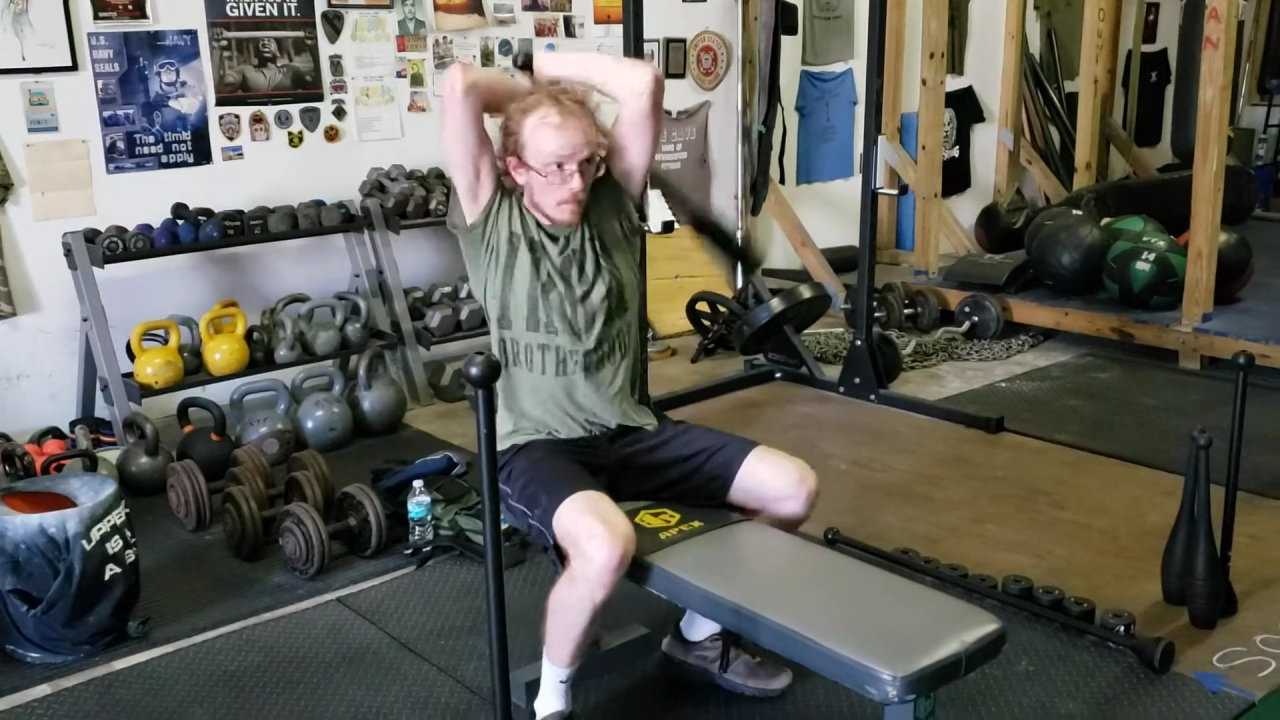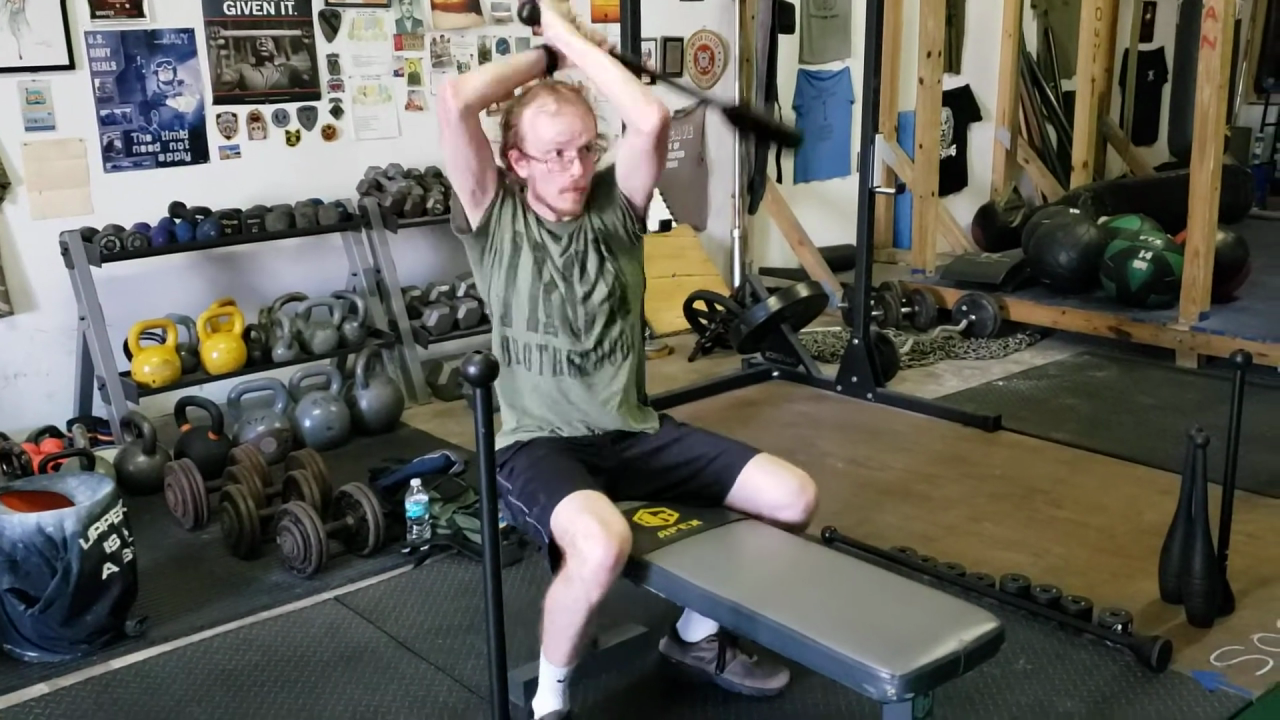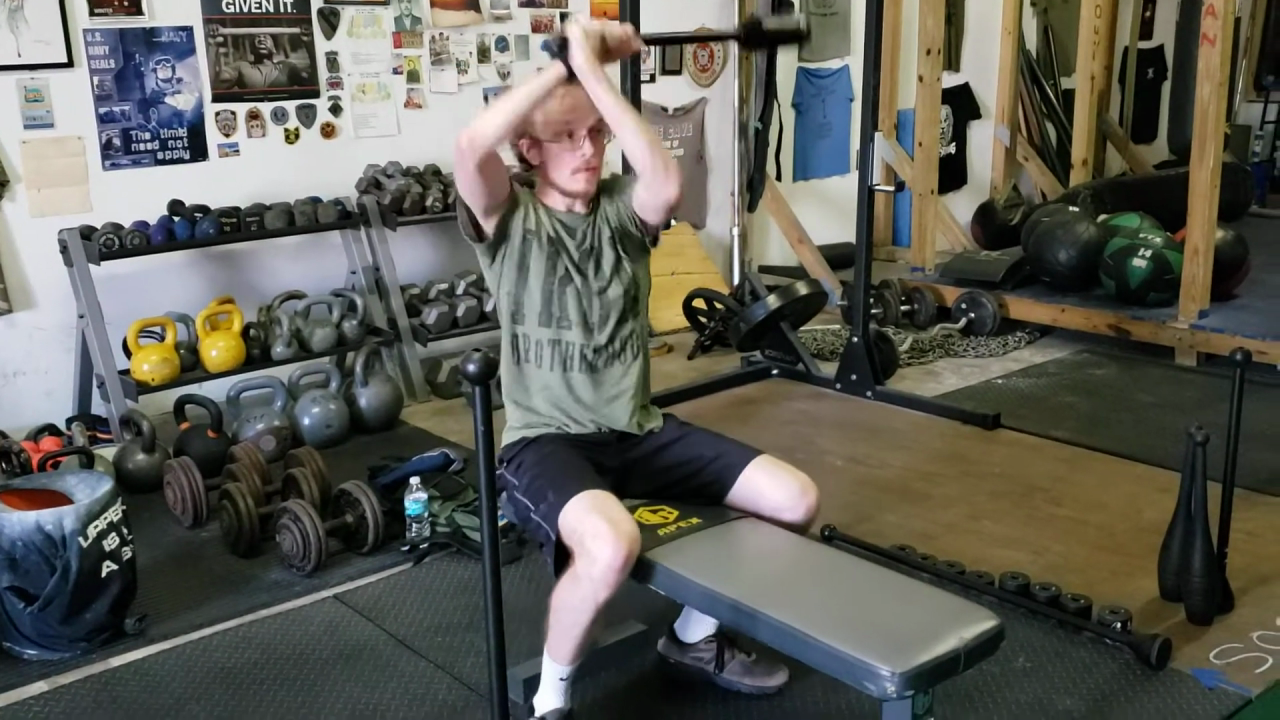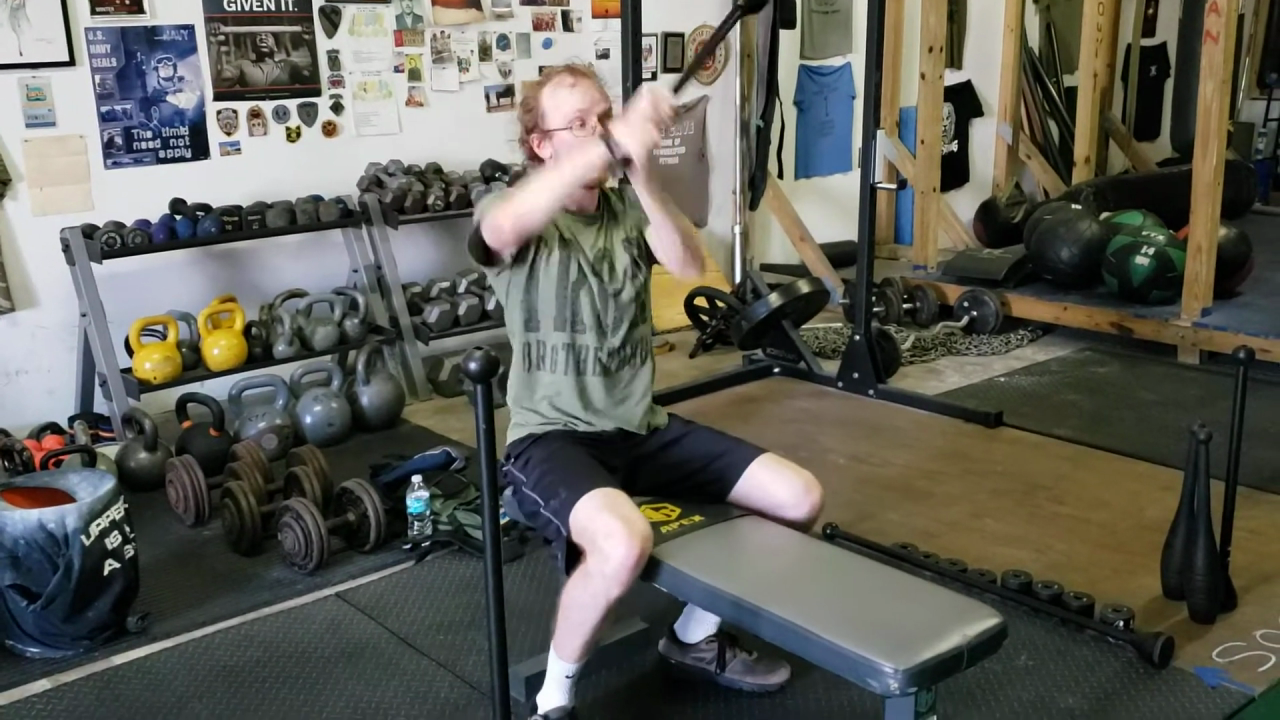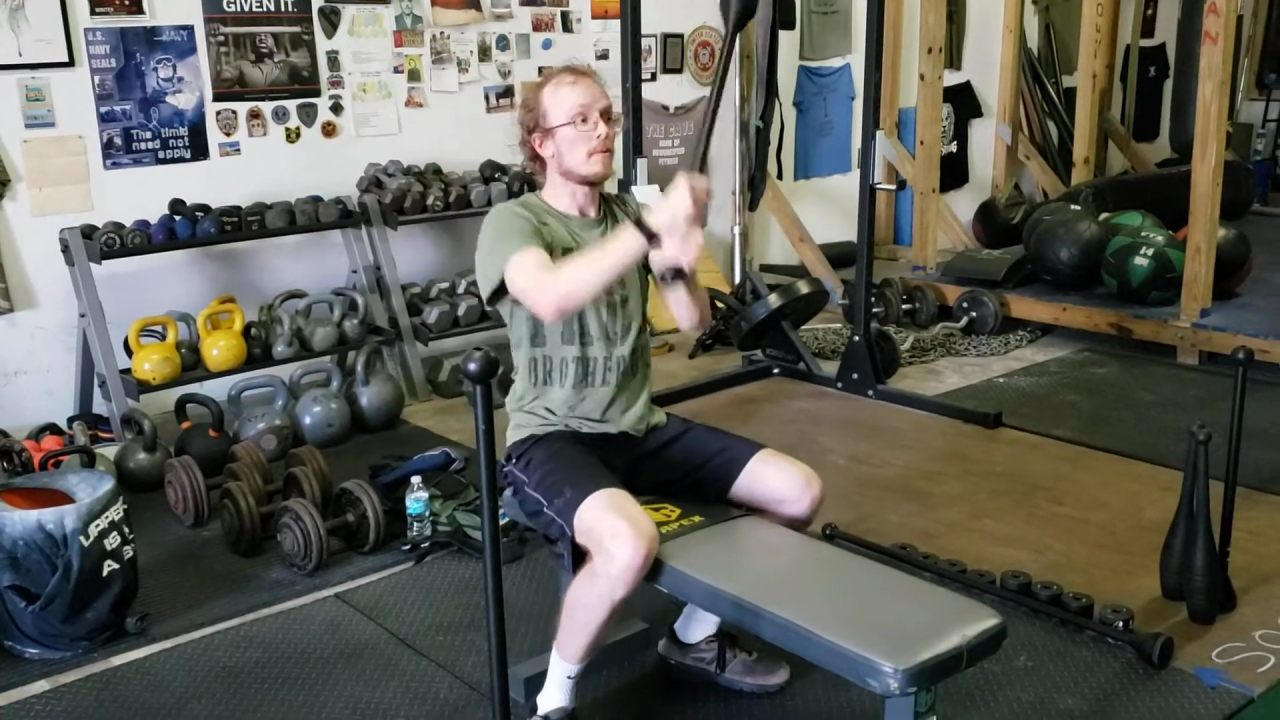
dt=0.1s
person 1, frame 1
left shoulder: (611, 205)
right shoulder: (491, 218)
left elbow: (643, 82)
right elbow: (457, 85)
left wrist: (557, 67)
right wrist: (526, 89)
left hip: (633, 432)
right hip: (539, 446)
left knee: (794, 488)
right knee: (604, 546)
left ankle: (700, 634)
person 1, frame 2
left shoulder: (614, 207)
right shoulder: (496, 216)
left elbow: (652, 116)
right elbow: (453, 102)
left hip: (635, 432)
right hip: (539, 444)
left knee: (794, 498)
right knee: (600, 546)
left ankle: (697, 635)
person 1, frame 3
left shoulder: (624, 208)
right shoulder: (506, 216)
left elbow: (668, 187)
right elbow: (470, 149)
left wrist: (594, 73)
right wrist: (562, 69)
left hip: (639, 430)
right hip: (546, 442)
left knee: (796, 500)
right knee: (610, 546)
left ankle: (695, 634)
person 1, frame 4
left shoulder: (626, 208)
right shoulder: (513, 213)
left elbow: (686, 263)
right elbow: (507, 224)
left wrist: (639, 169)
right wrist: (615, 146)
left hip: (641, 427)
right hip: (552, 438)
left knee: (799, 496)
right knee: (621, 543)
left ankle: (696, 635)
person 1, frame 5
left shoulder: (630, 215)
right shoulder: (513, 224)
left elbow: (692, 321)
right elbow: (552, 299)
left wrist: (679, 263)
right wrist: (649, 233)
left hip: (642, 429)
right hip: (553, 439)
left knee: (799, 491)
right knee: (628, 543)
left ankle: (696, 635)
